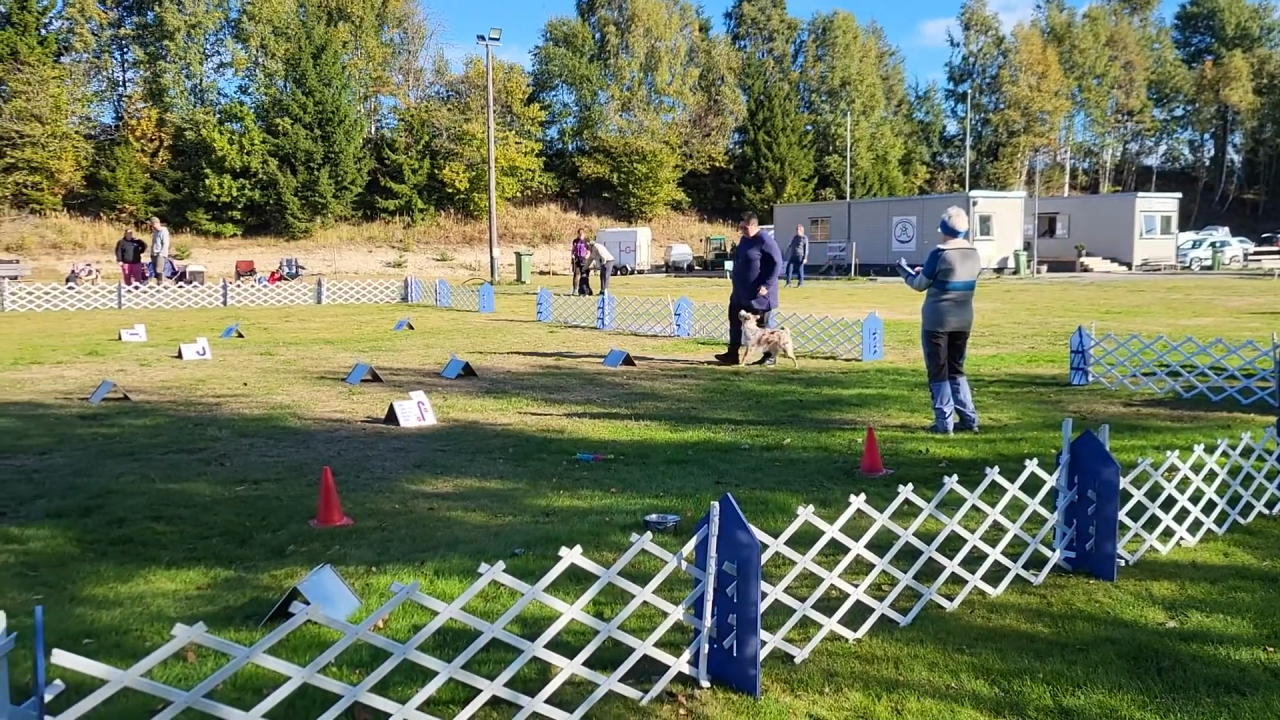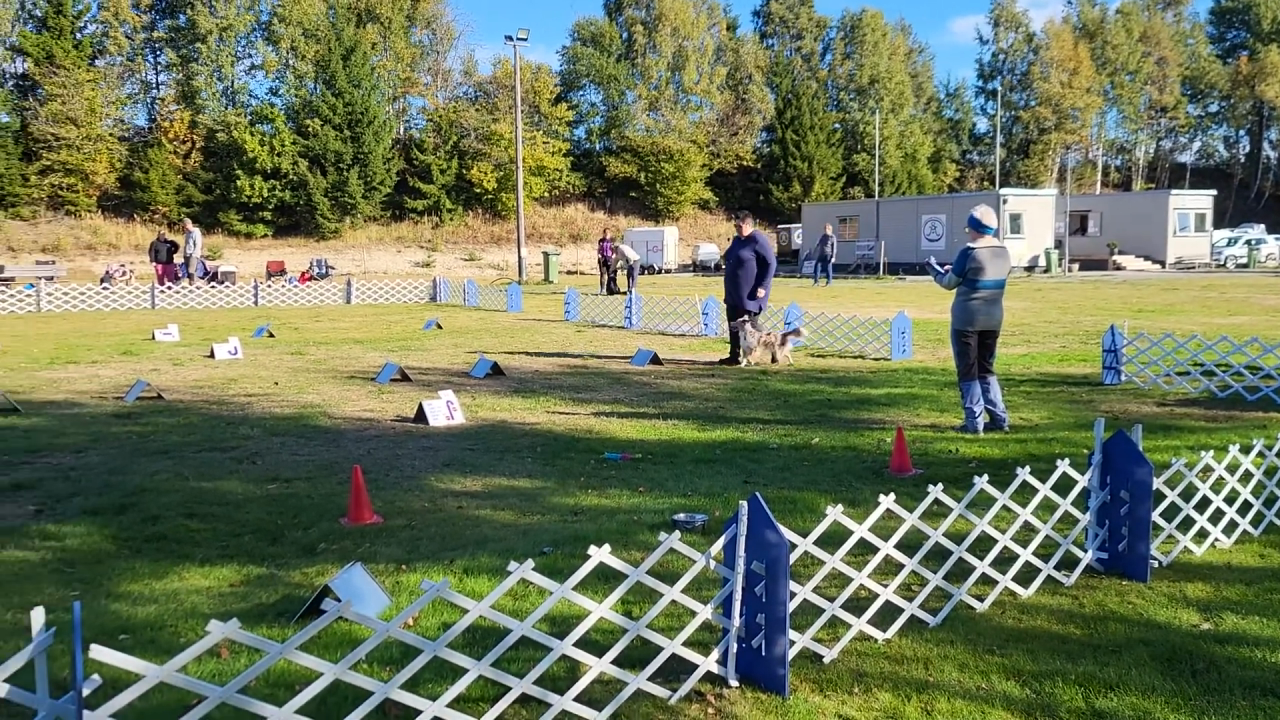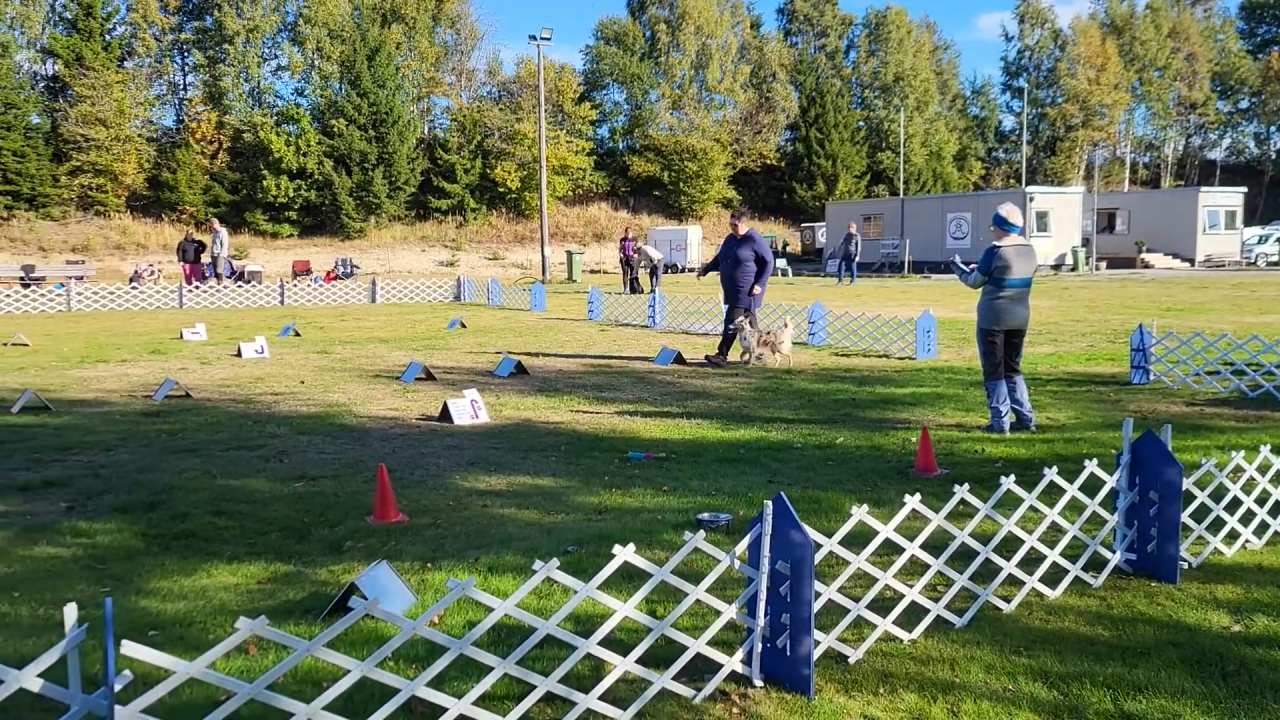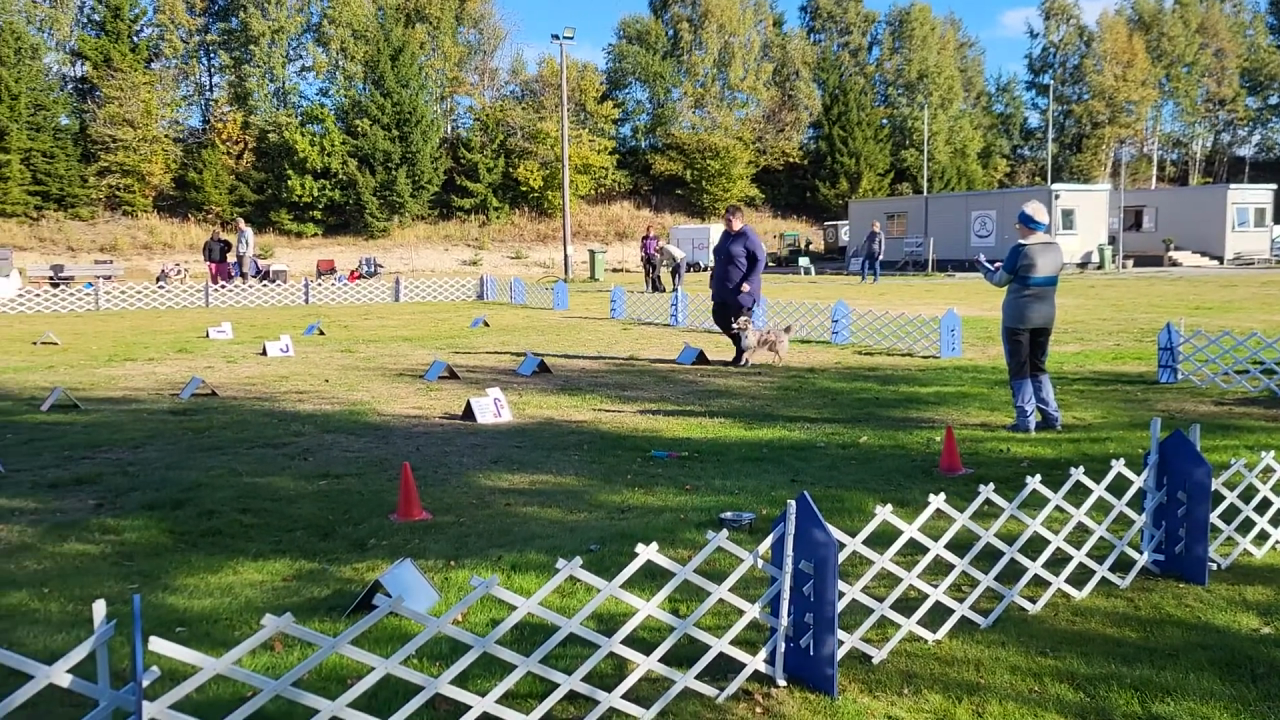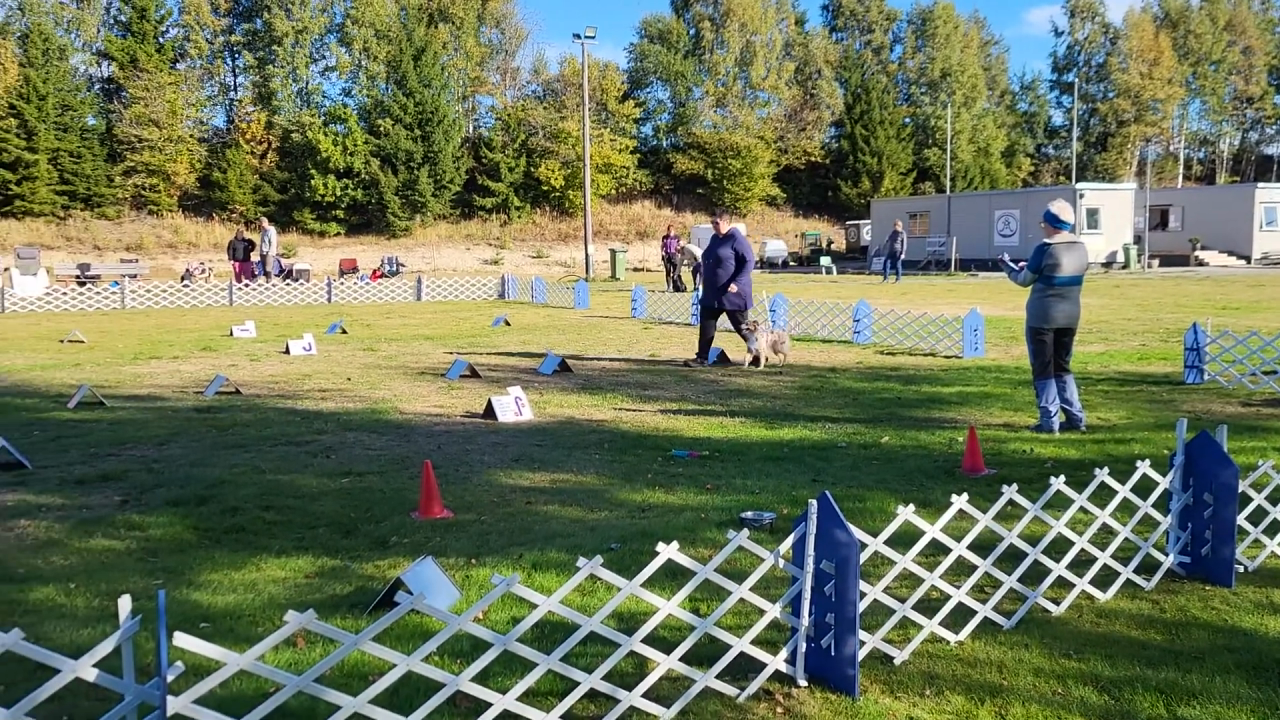
dt=0.3s
person 1, frame 1
left shoulder: (940, 254)
right shoulder: (974, 255)
left elbow: (920, 285)
left wrist: (905, 270)
right wrist: (924, 272)
left hip: (937, 320)
right hip: (963, 321)
left knee: (938, 372)
right knee: (956, 370)
left ankle: (944, 423)
right ankle: (969, 419)
person 1, frame 2
left shoulder: (969, 253)
right shoulder: (1004, 253)
left elbow: (949, 283)
left wrist: (934, 269)
right wrist: (954, 271)
left hip: (966, 319)
right hip: (993, 320)
left knee: (968, 372)
right knee: (986, 370)
left ankle: (974, 423)
right ankle: (999, 419)
person 1, frame 3
left shoulder: (995, 251)
right shoulder: (1030, 252)
left elbow: (975, 282)
left wrist: (959, 267)
right wrist: (980, 270)
left hip: (992, 318)
right hip: (1019, 318)
left knee: (994, 371)
right knee: (1012, 369)
left ankle: (1000, 422)
right ankle: (1026, 418)
person 1, frame 4
left shoulder: (1020, 250)
right shoulder: (1056, 250)
left elbow: (1000, 281)
left wrist: (984, 266)
right wrist: (1005, 268)
left hip: (1018, 317)
right hip: (1045, 317)
left knee: (1019, 370)
right knee: (1038, 368)
left ankle: (1026, 421)
right ankle: (1052, 418)
person 1, frame 5
left shoulder: (1045, 249)
right shoulder: (1081, 249)
left elbow: (1025, 280)
left wrist: (1008, 265)
right wrist: (1029, 267)
left hip: (1042, 317)
right hip: (1070, 317)
left knee: (1043, 370)
right knee: (1062, 368)
left ankle: (1049, 422)
right ankle: (1076, 418)
